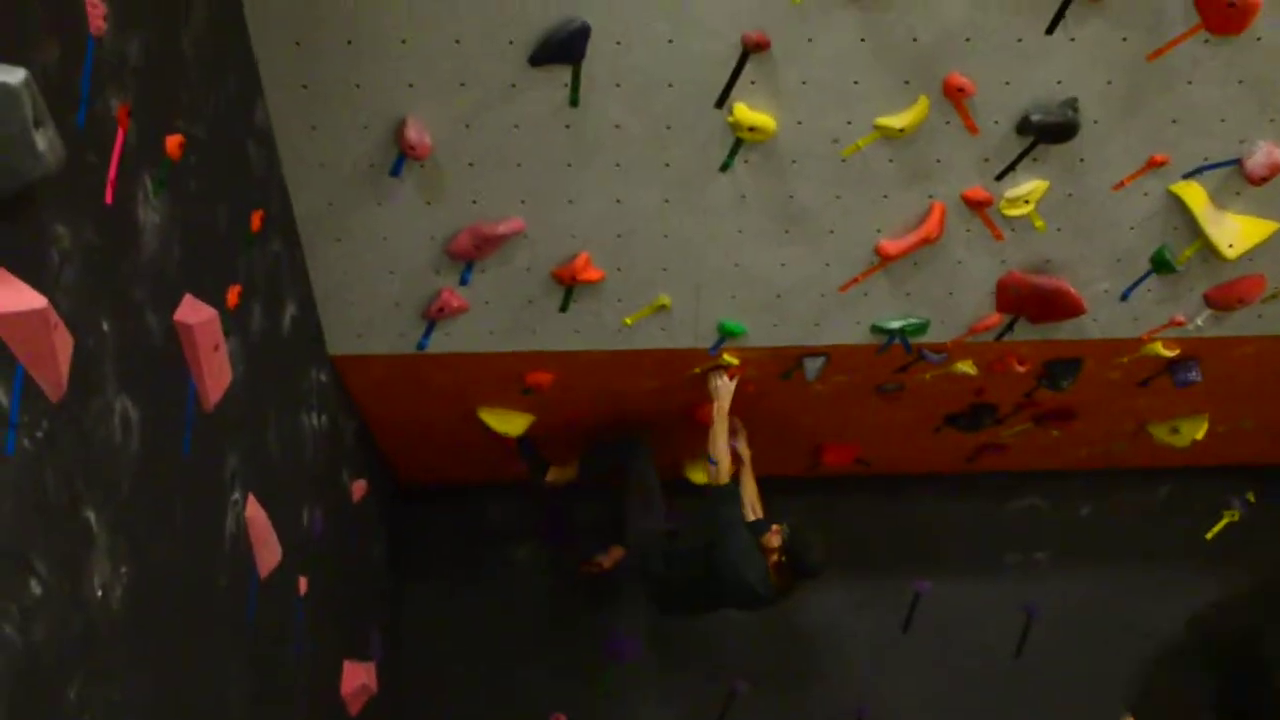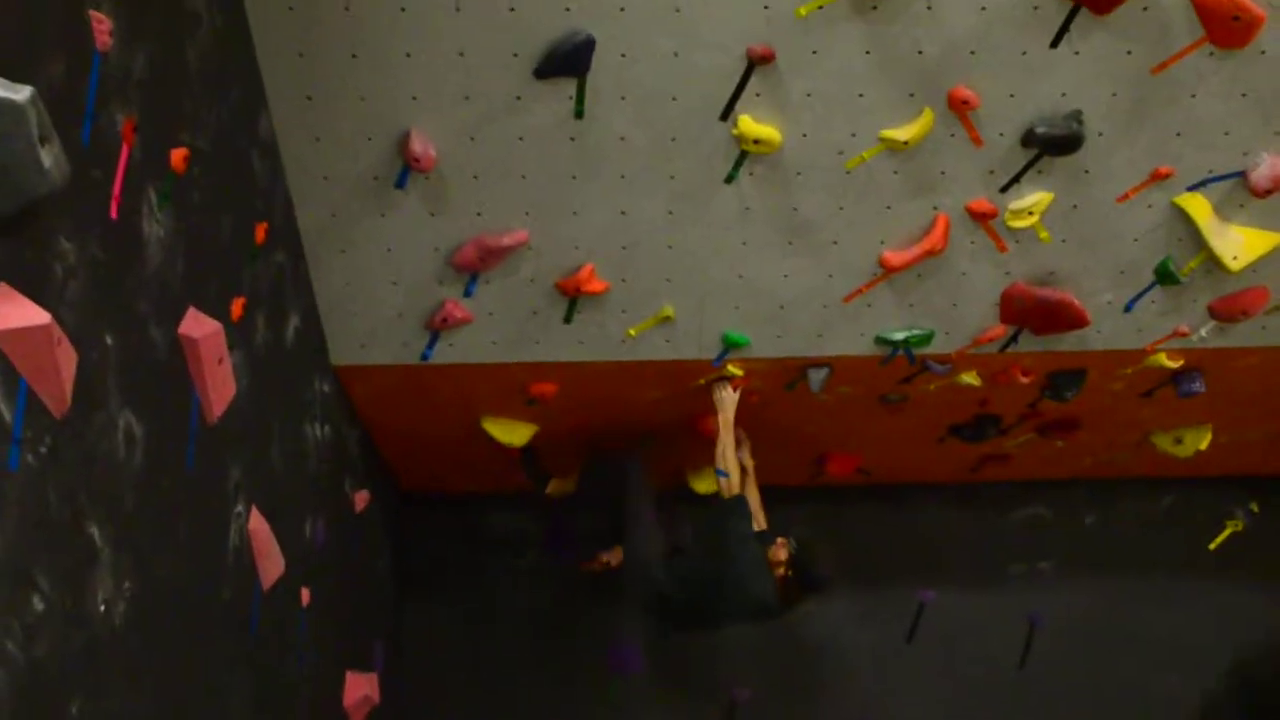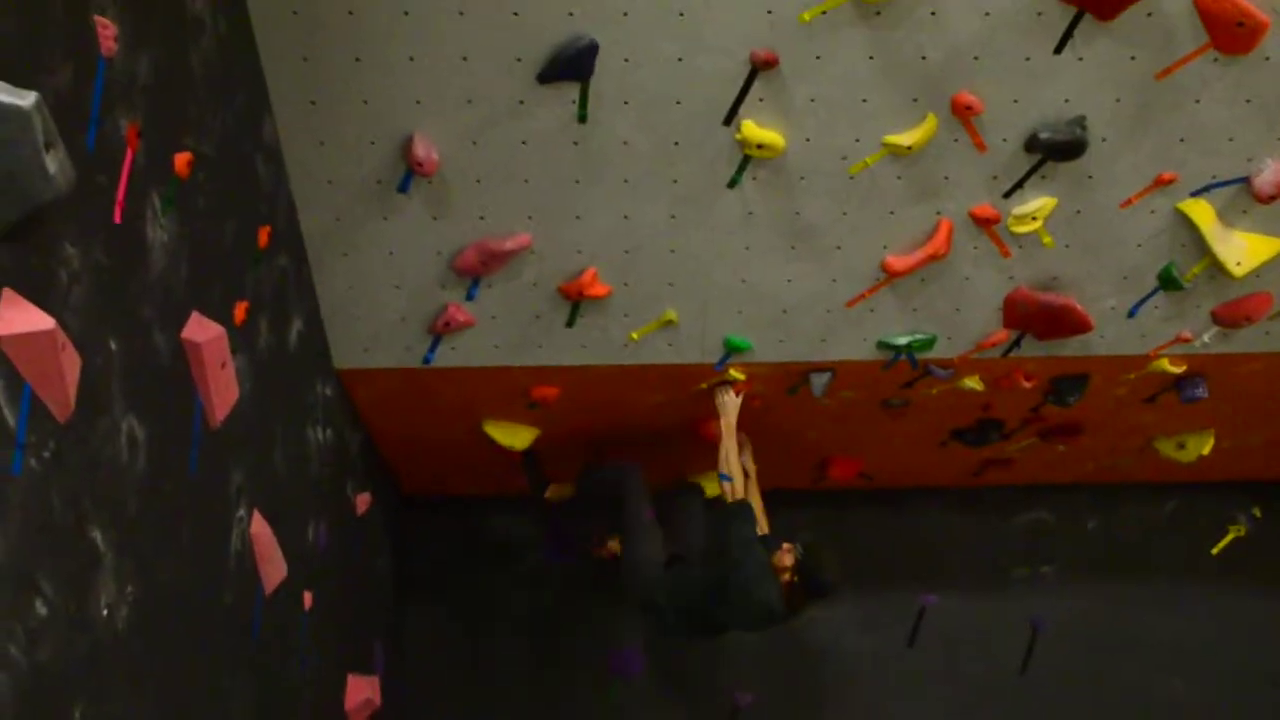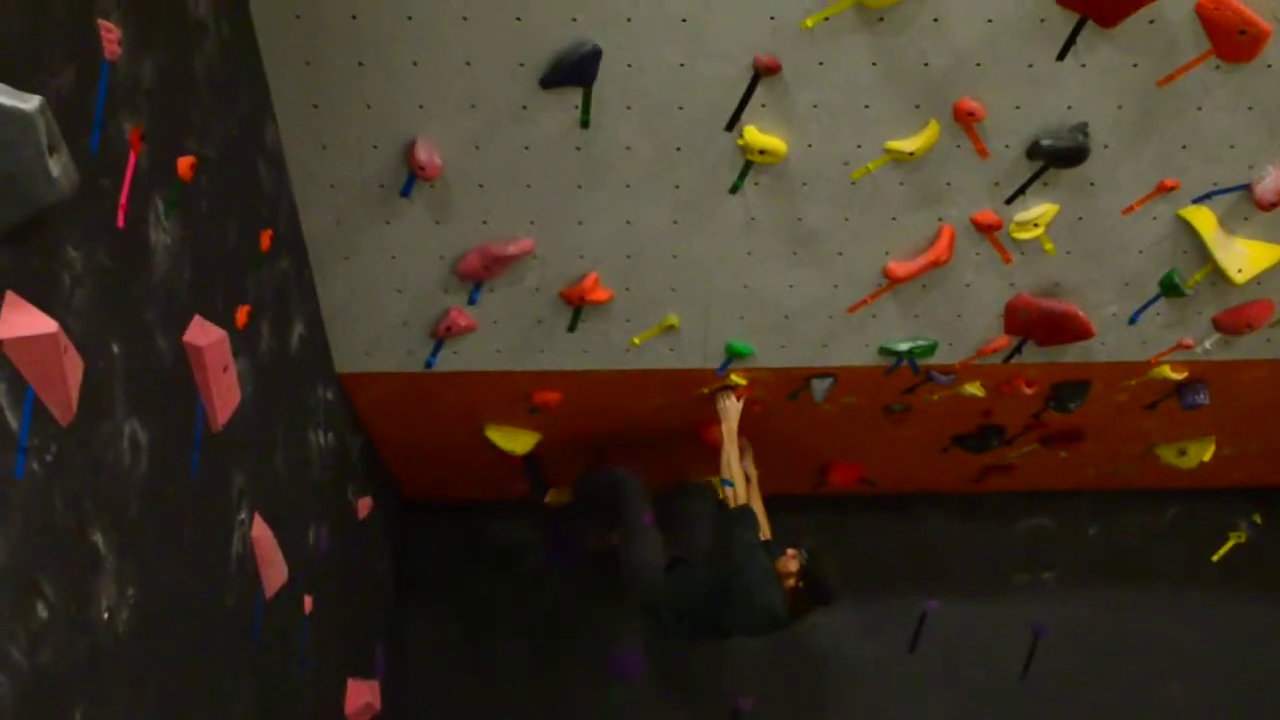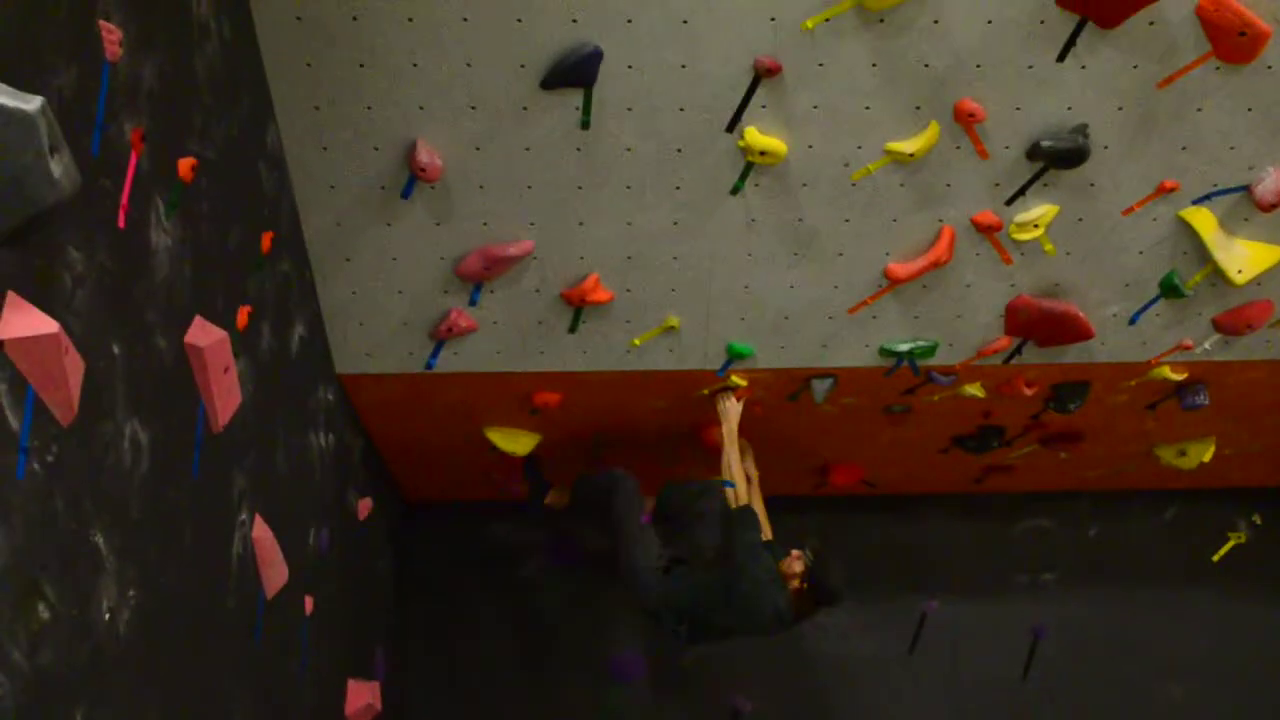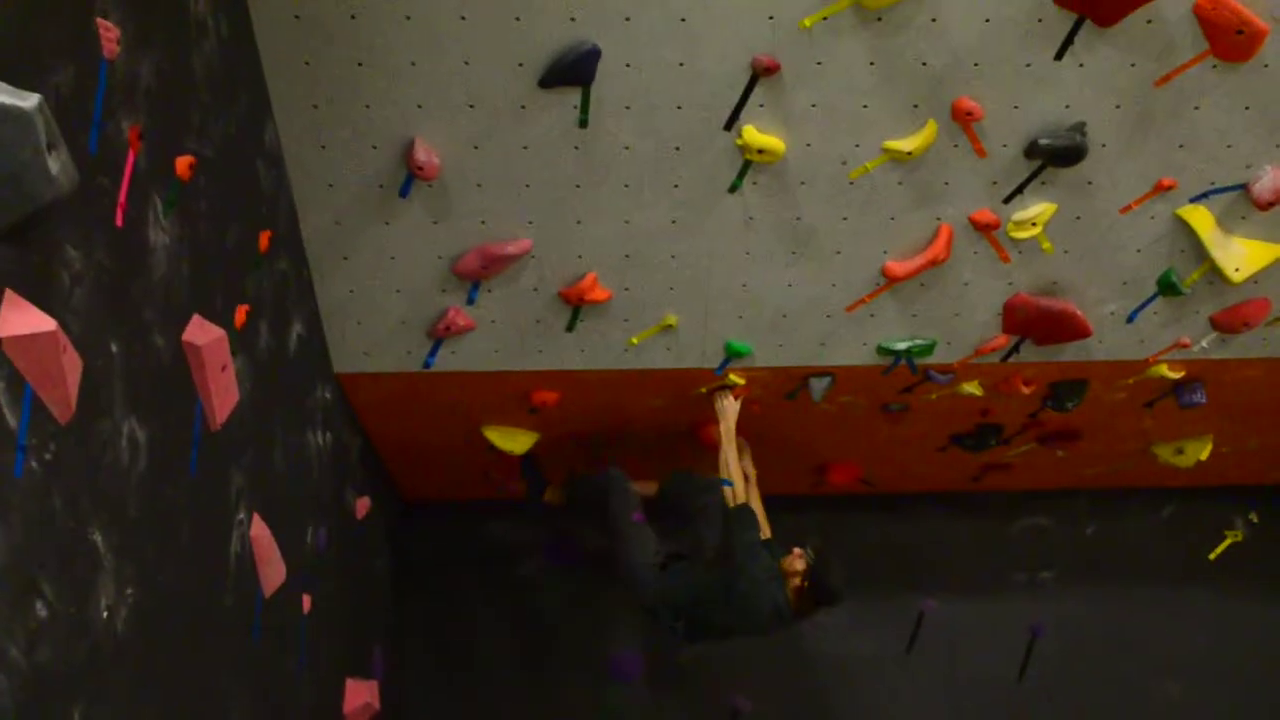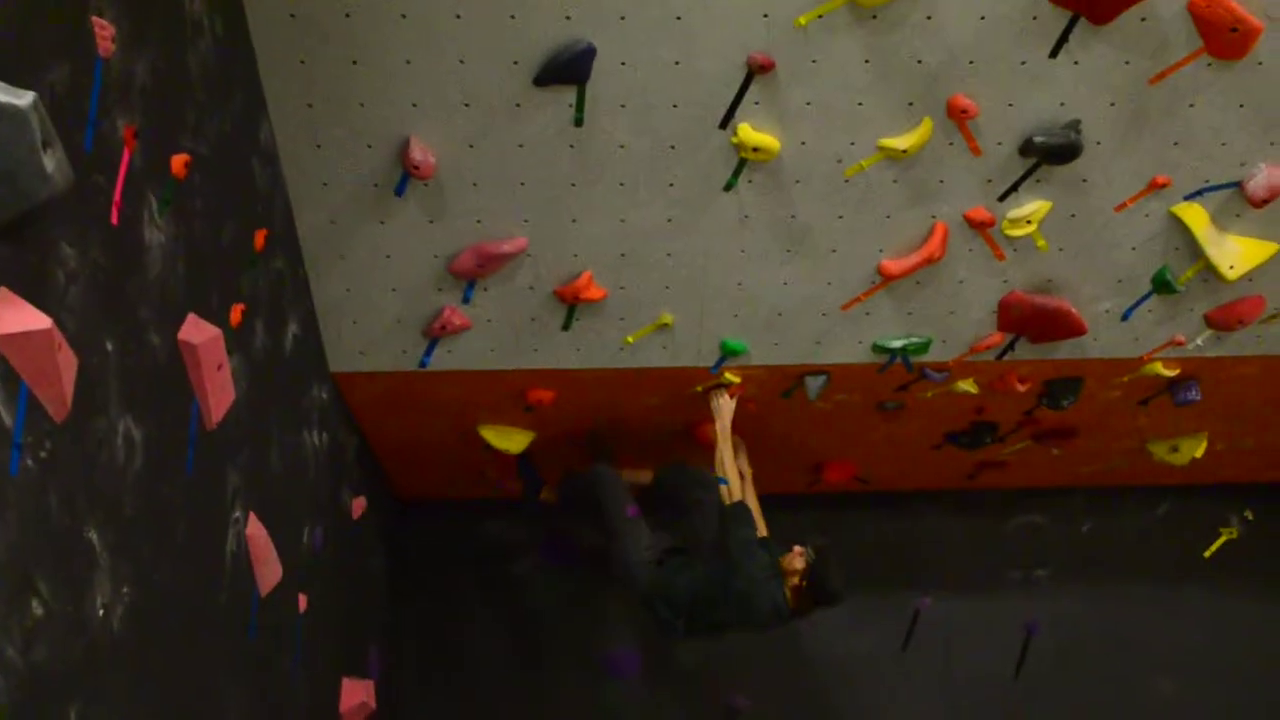
dt=0.1s
person 1, frame 1
left shoulder: (739, 562)
right shoulder: (767, 577)
left elbow: (720, 477)
right elbow: (753, 514)
left wrist: (721, 405)
right wrist: (744, 455)
left hip: (655, 564)
right hip: (675, 552)
left knee: (633, 453)
left ankle: (550, 474)
right ankle: (617, 553)
person 1, frame 2
left shoulder: (747, 577)
right shoulder: (770, 591)
left elbow: (730, 490)
right elbow: (757, 526)
left wrist: (726, 417)
right wrist: (748, 466)
left hip: (658, 585)
right hip: (679, 569)
left knee: (628, 470)
right ankle: (619, 555)
person 1, frame 3
left shoulder: (754, 583)
right shoulder: (774, 594)
left elbow: (734, 497)
right elbow: (760, 531)
left wrist: (728, 422)
right wrist: (750, 470)
left hip: (660, 586)
right hip: (690, 572)
left knee: (626, 477)
right knee: (690, 495)
left ankle: (550, 492)
right ankle: (618, 543)
person 1, frame 4
left shoulder: (758, 590)
right shoulder: (779, 603)
left elbow: (737, 503)
right elbow: (763, 537)
left wrist: (730, 427)
right wrist: (752, 475)
left hip: (662, 589)
right hip: (692, 575)
left knee: (623, 482)
right knee: (700, 493)
right ankle: (621, 535)
person 1, frame 5
left shoulder: (760, 587)
left elbow: (740, 507)
right elbow: (762, 538)
left wrist: (731, 428)
right wrist: (752, 476)
left hip: (660, 586)
right hip: (695, 572)
left knee: (617, 482)
left ankle: (553, 498)
person 1, frame 6
left shoulder: (760, 588)
right shoulder: (778, 589)
left elbow: (737, 504)
right elbow: (762, 536)
left wrist: (727, 428)
right wrist: (750, 474)
left hip: (660, 581)
right hip: (694, 567)
left knee: (612, 482)
person 1, frame 7
left shoulder: (756, 588)
right shoulder: (772, 580)
left elbow: (734, 503)
right elbow: (759, 535)
left wrist: (723, 426)
right wrist: (745, 473)
left hip: (656, 574)
right hip: (689, 560)
left knee: (602, 480)
left ankle: (553, 494)
right ankle: (622, 477)
